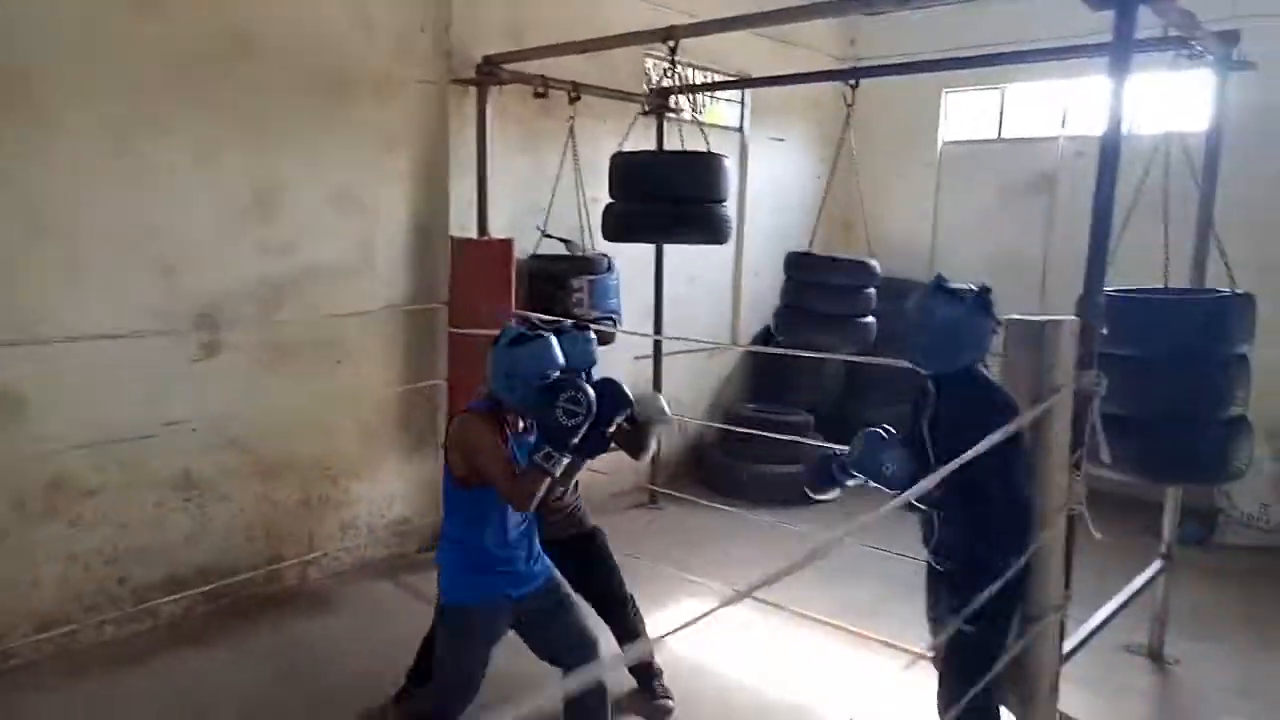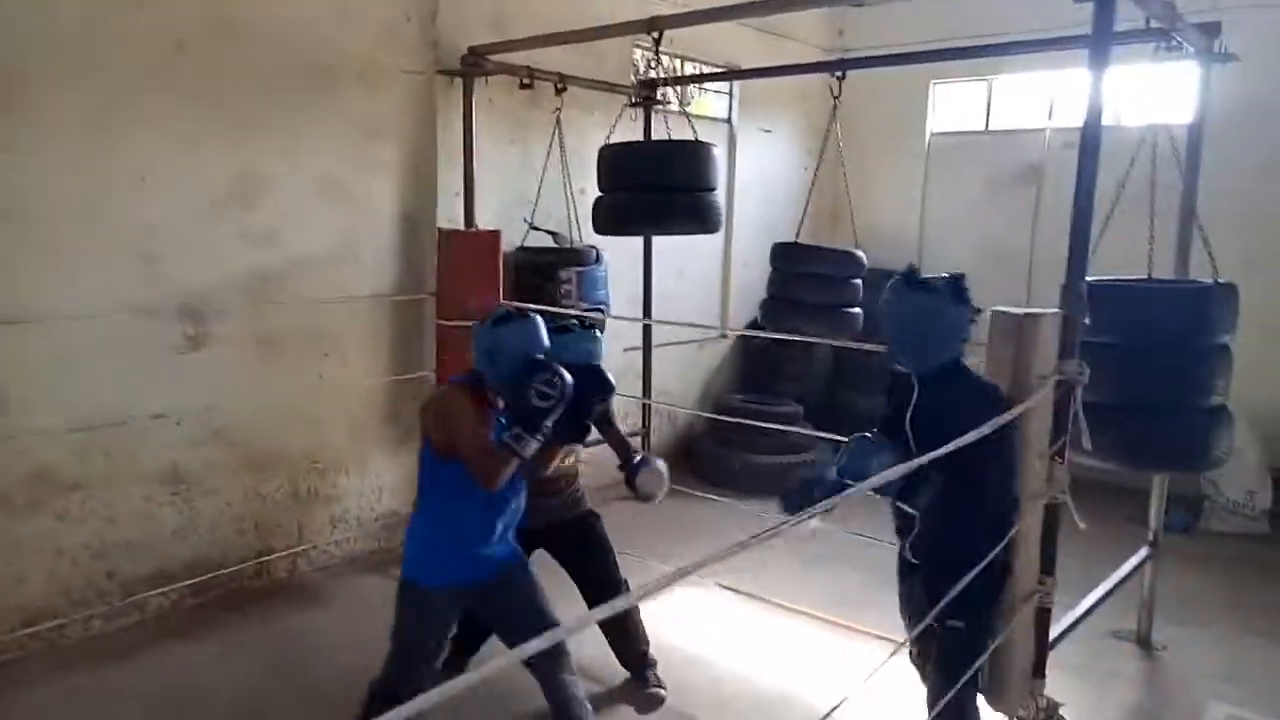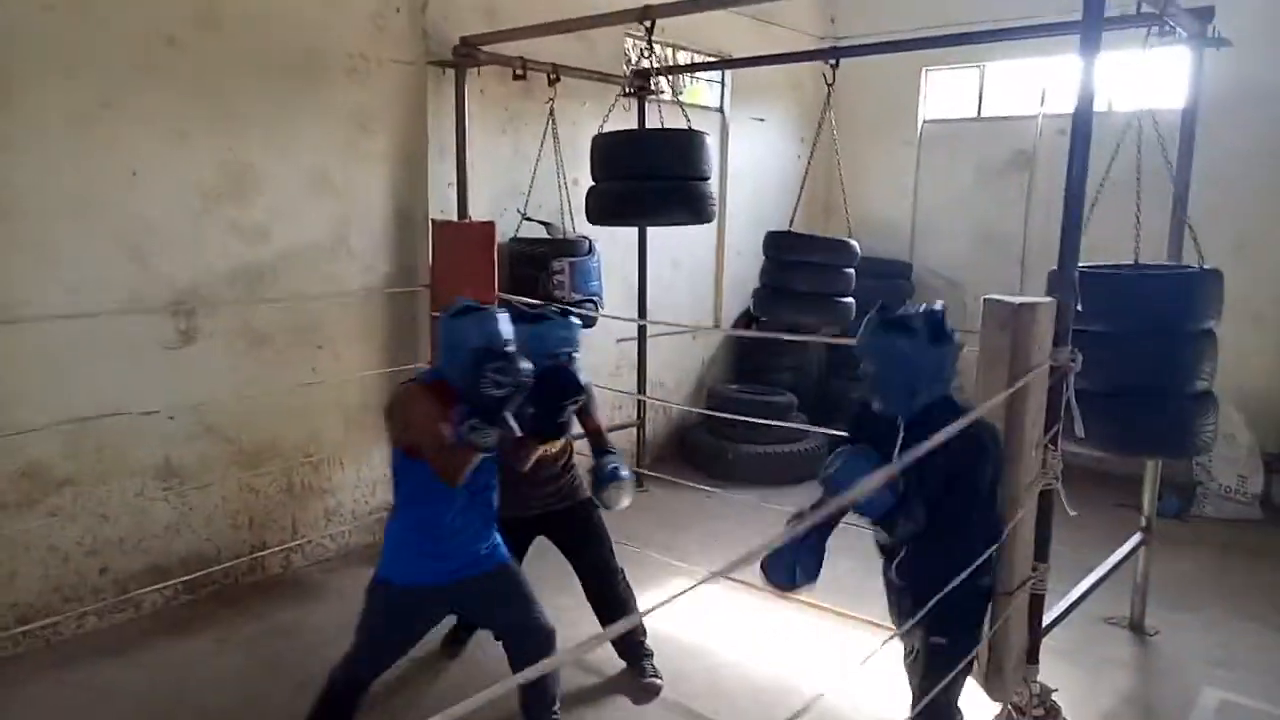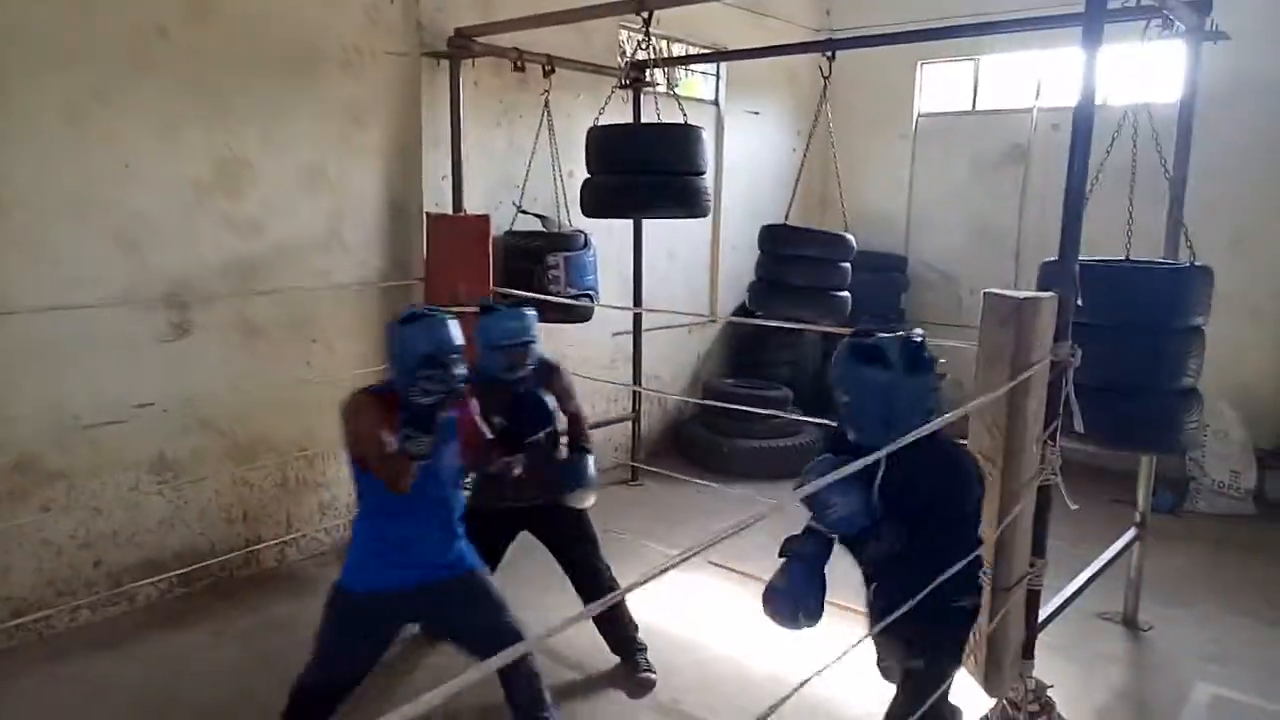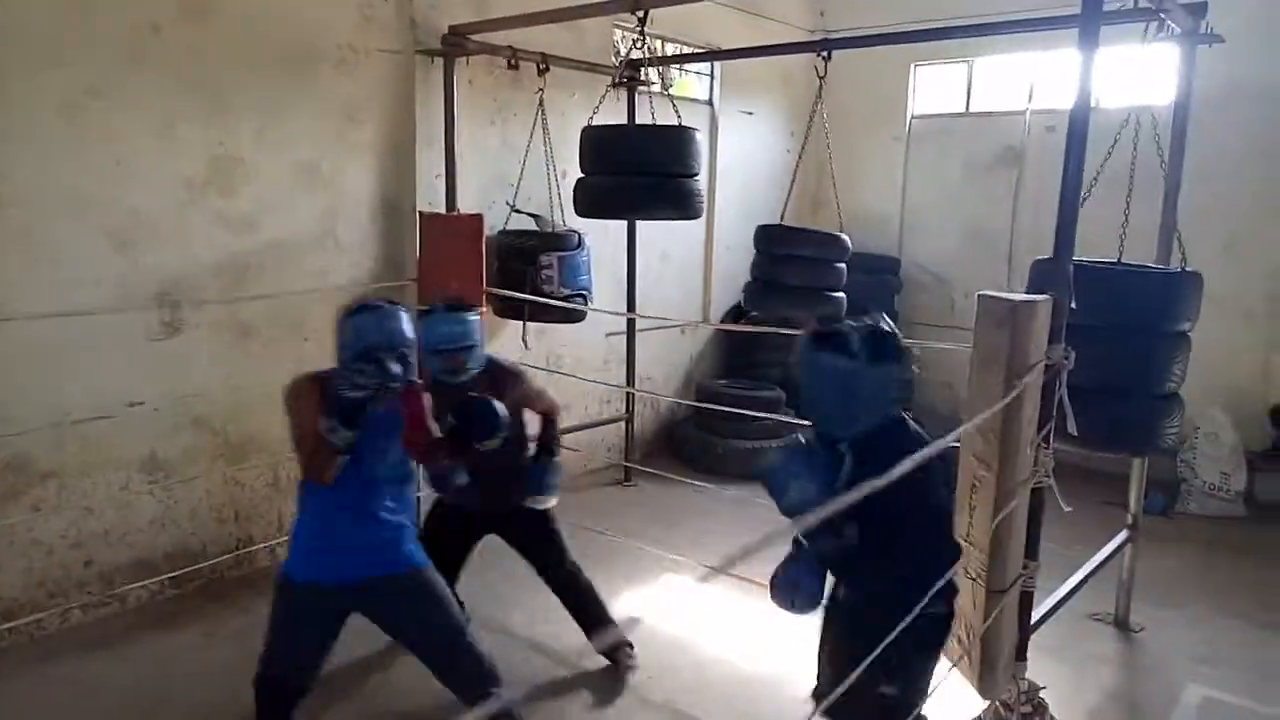
dt=0.1s
person 1, frame 1
left shoulder: (988, 407)
right shoulder: (940, 391)
left elbow: (987, 498)
right elbow: (922, 458)
left wrist: (908, 481)
right wrist: (844, 464)
left hip: (987, 565)
right hip: (949, 558)
right knee: (955, 670)
person 1, frame 2
left shoulder: (980, 403)
right shoulder: (909, 384)
left elbow: (977, 501)
right elbow: (877, 450)
left wrist: (907, 486)
right wrist: (828, 482)
left hip: (967, 564)
right hip: (919, 555)
right knee: (929, 660)
person 1, frame 3
left shoulder: (970, 440)
right shoulder: (883, 413)
left elbow: (962, 536)
right elbow: (854, 472)
left wrist: (893, 512)
right wrist: (812, 532)
left hip: (956, 584)
right hip: (905, 571)
right knee: (923, 668)
person 1, frame 4
left shoulder: (950, 470)
right shoulder: (855, 441)
left elbow: (939, 575)
right elbow: (833, 501)
left wrist: (869, 534)
right wrist: (804, 558)
left hip: (939, 608)
right hip: (889, 594)
right knee: (907, 685)
person 1, frame 5
left shoulder: (916, 467)
right shoulder: (834, 436)
left elbow: (895, 578)
left wrist: (832, 528)
right wrist: (807, 551)
left hip: (912, 617)
right hip: (856, 602)
person 2, frame 1
left shoulder: (530, 416)
right shoulder: (473, 427)
left elbow: (551, 480)
right elbow: (519, 497)
left wrist: (583, 434)
right wrist: (557, 440)
left hip: (527, 570)
right hip: (473, 585)
left knee: (584, 655)
person 2, frame 2
left shoulder: (517, 399)
right shoulder: (454, 401)
left elbow: (539, 464)
right elbow: (490, 475)
right wrist: (529, 423)
left hip: (496, 556)
right hip: (437, 564)
left knee: (547, 646)
right knee: (408, 674)
person 2, frame 3
left shoulder: (483, 394)
right shoulder: (415, 399)
left elbow: (517, 458)
right elbow: (450, 471)
right wrist: (487, 415)
left hip: (480, 555)
right hip: (414, 566)
left knee: (535, 638)
right knee: (363, 667)
person 2, frame 4
left shoulder: (455, 402)
right shoulder: (368, 405)
right elbow: (397, 480)
right wrist: (422, 420)
left hip: (448, 562)
right hip: (375, 574)
left knee: (510, 649)
right knee: (325, 681)
person 2, frame 5
left shoulder: (409, 397)
right shoulder: (309, 393)
left elbow: (433, 457)
right elbow: (318, 473)
right wrist: (345, 417)
left hip: (393, 557)
right hip: (319, 568)
left knee: (460, 652)
right knee: (281, 676)
person 3, frame 1
left shoulder: (578, 399)
right shoulder: (501, 408)
left elbow: (634, 446)
left wrist: (645, 424)
left hip: (567, 526)
left knee: (616, 603)
left ankle: (649, 676)
right ankle: (418, 687)
person 3, frame 2
left shoulder: (586, 396)
left elbow: (609, 431)
left wrist: (636, 463)
left hip: (567, 511)
left knee: (609, 589)
left ankle: (642, 666)
right ankle: (462, 650)
person 3, frame 3
left shoulder: (570, 385)
left elbow: (591, 422)
right elbow: (510, 458)
left wrist: (608, 459)
right wrist: (542, 427)
left hip: (566, 497)
right hip: (509, 503)
left knee: (606, 578)
left ankle: (638, 655)
right ankle: (462, 631)
person 3, frame 4
left shoulder: (548, 374)
right shoulder: (475, 382)
left elbow: (575, 416)
right elbow: (474, 453)
left wrist: (581, 457)
right wrist: (510, 445)
left hip: (550, 493)
right hip: (496, 495)
left knee: (591, 573)
left ankle: (633, 653)
person 3, frame 5
left shoulder: (503, 377)
right shoulder: (426, 386)
left elbow: (550, 410)
left wrist: (547, 458)
left hip: (516, 493)
right hip: (461, 496)
left knee: (559, 569)
right knee: (432, 567)
left ankle: (611, 639)
